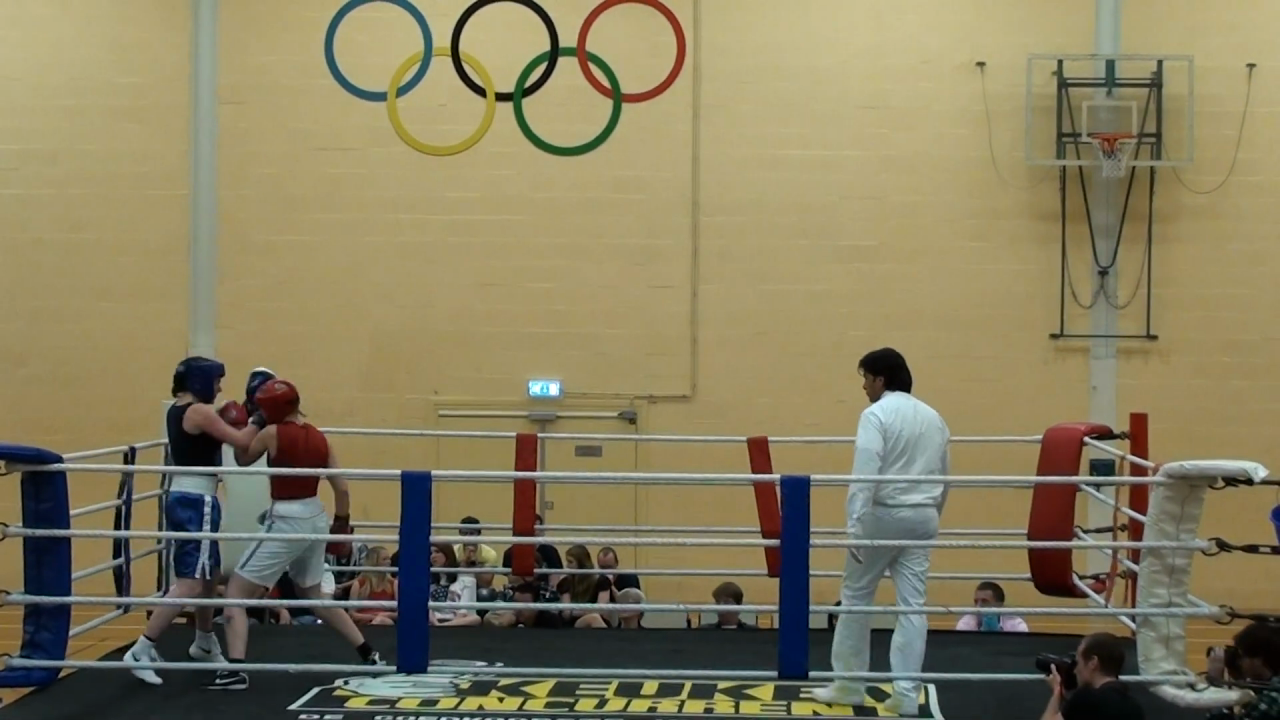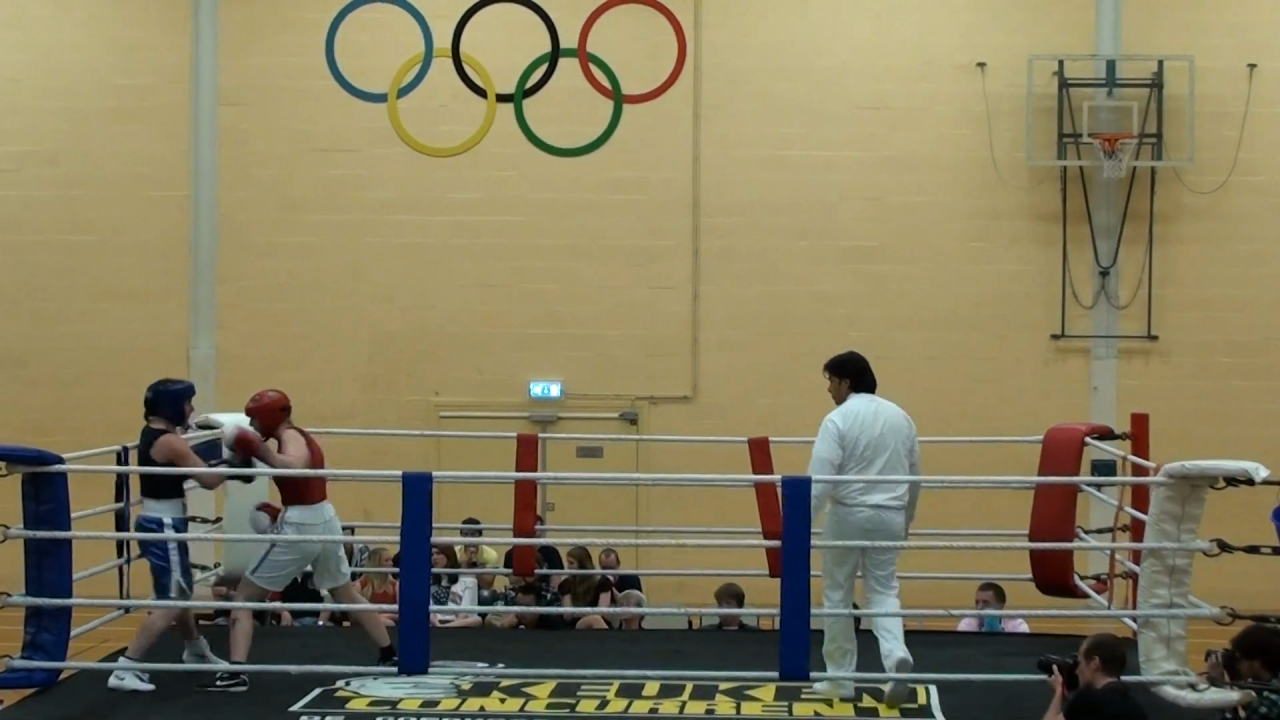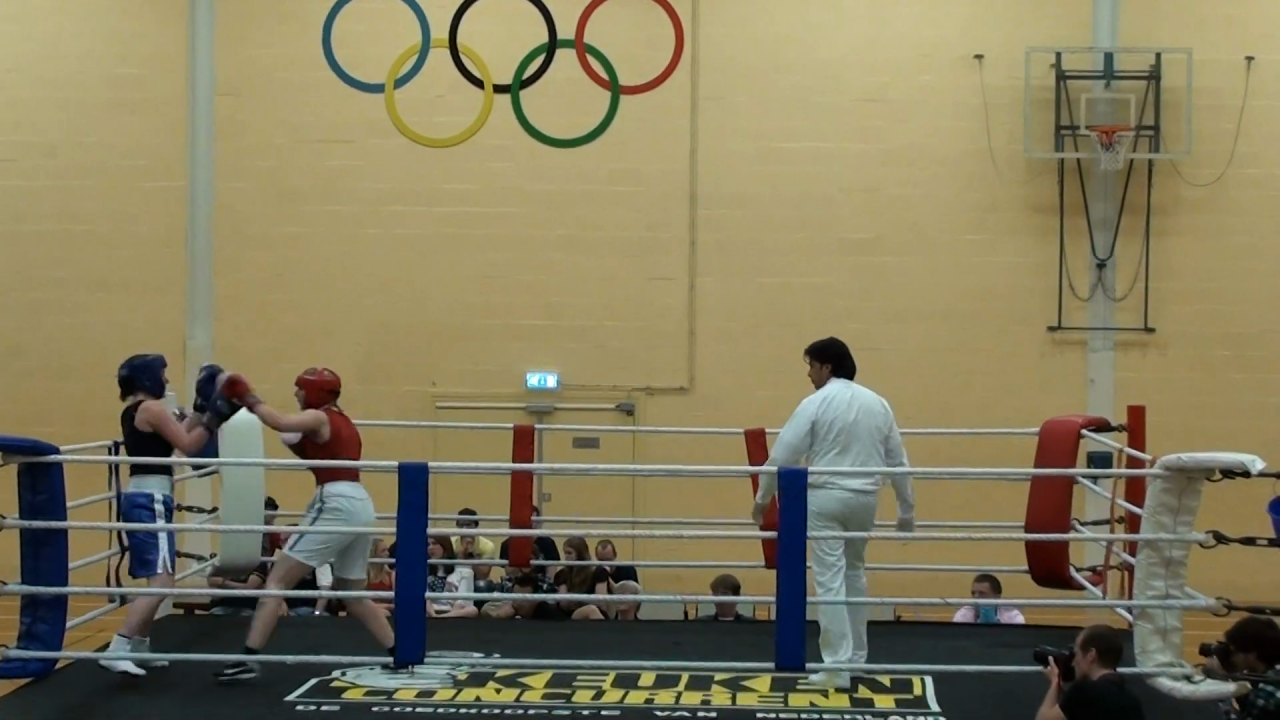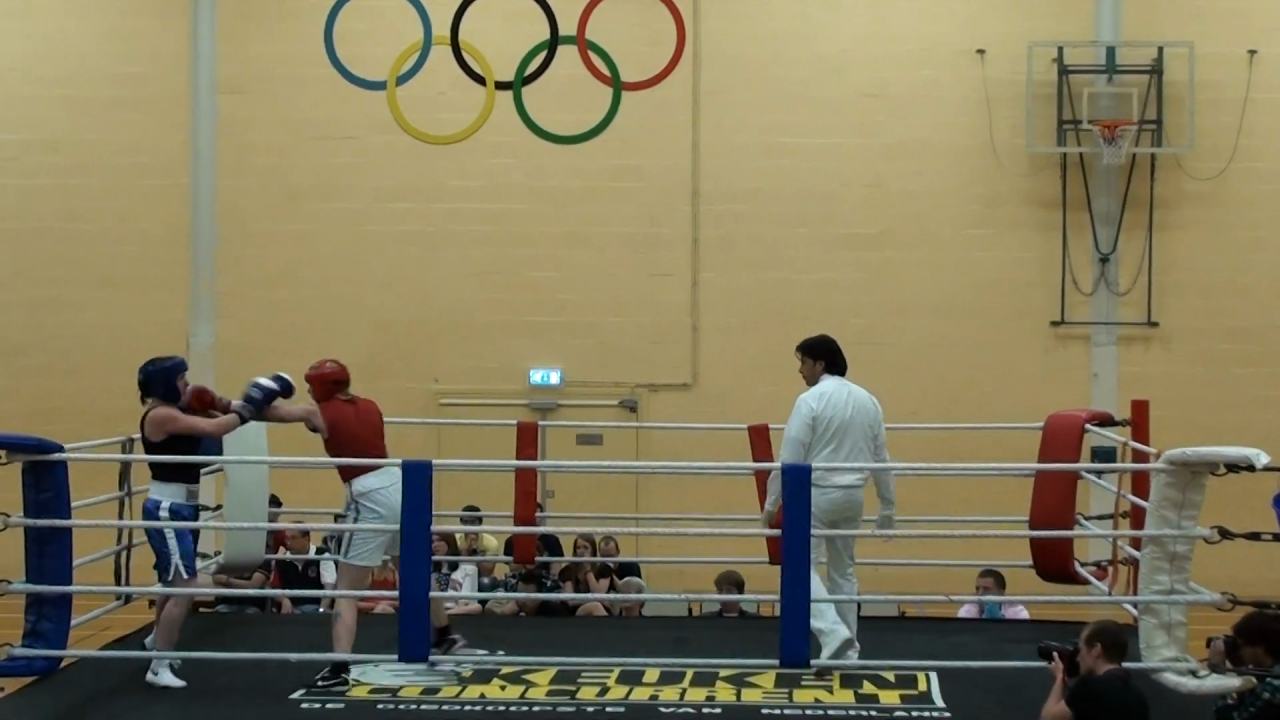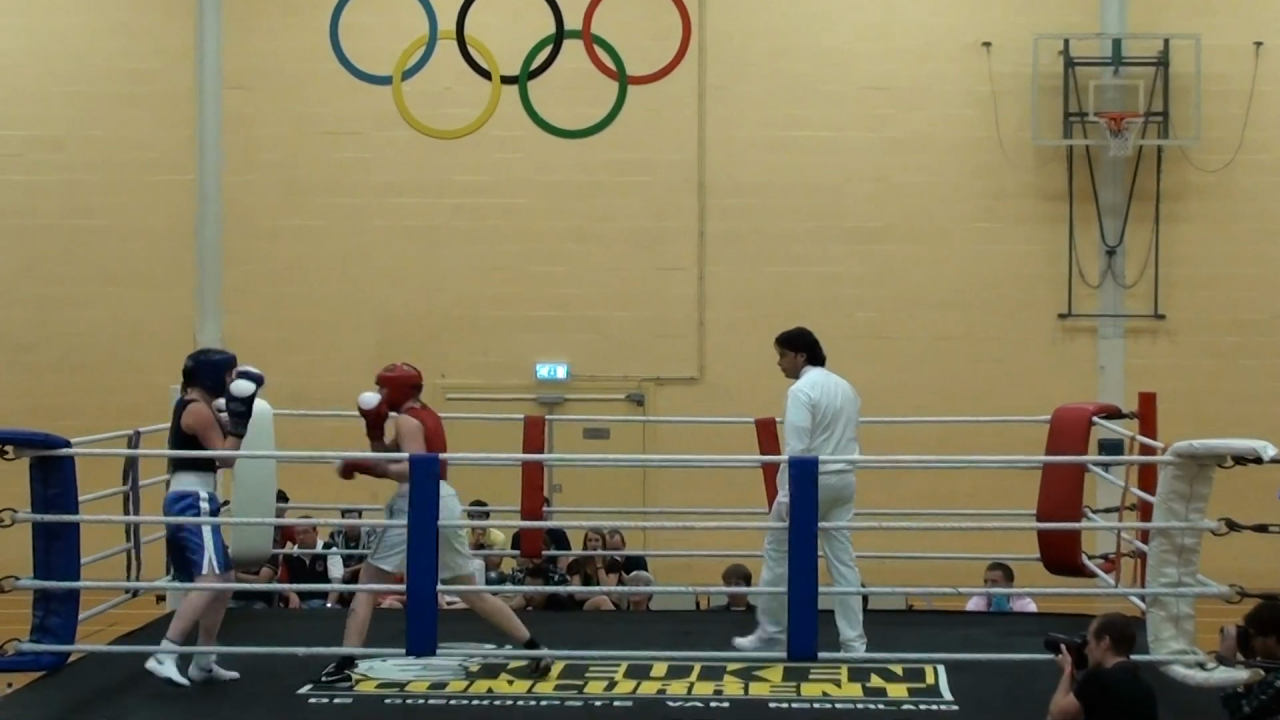
dt=0.3s
person 1, frame 1
left shoulder: (877, 414)
right shoulder: (933, 418)
left elbow: (864, 475)
right elbow: (943, 478)
left wrist: (854, 527)
left hip: (885, 515)
right hip: (923, 518)
left knee: (855, 595)
right knee: (912, 605)
left ankle: (848, 684)
right ankle: (907, 693)
person 1, frame 2
left shoulder: (838, 420)
right shoulder: (900, 417)
left elbow: (819, 479)
right elbow: (914, 477)
right wrist: (905, 520)
left hip: (848, 516)
right hip: (889, 516)
left knee: (838, 595)
right knee: (884, 593)
left ankle: (840, 679)
right ankle: (897, 656)
person 1, frame 3
left shoulder: (814, 404)
right shoulder: (877, 403)
left elbow: (783, 457)
right elbow: (898, 461)
left wrist: (762, 498)
right wrist: (907, 508)
left hip: (824, 499)
right hip: (863, 499)
left knee: (830, 581)
right knee: (854, 576)
left ankle: (838, 668)
right ankle: (856, 656)
person 1, frame 4
left shoulder: (810, 400)
right shoulder: (868, 401)
left elbow: (790, 458)
right elbow: (881, 459)
left wrist: (772, 502)
right wrist: (887, 508)
left hip: (815, 495)
right hip: (852, 496)
right knee: (843, 571)
left ankle: (834, 636)
right ankle: (847, 648)
person 1, frame 5
left shoulder: (801, 390)
right shoulder: (845, 388)
left elbow: (796, 449)
left wrist: (784, 497)
right hip: (843, 481)
left knee: (778, 556)
right knee: (842, 561)
left ankle: (770, 633)
right ankle: (855, 644)
person 2, frame 1
left shoulder: (176, 410)
right shoulder: (200, 411)
right elbow: (243, 442)
left wrist: (234, 417)
right wrist: (261, 415)
left hip: (182, 498)
right hip: (193, 502)
left knee: (208, 578)
right knee: (190, 584)
left ankle: (205, 646)
right ankle: (141, 652)
person 2, frame 2
left shoulder: (152, 432)
right shoulder: (169, 440)
right elbow: (208, 480)
left hip: (159, 522)
right hip: (162, 526)
left knee: (182, 592)
right knee: (171, 603)
left ankle: (197, 651)
right ankle: (124, 669)
person 2, frame 3
left shoulder: (141, 410)
right shoulder: (151, 409)
left elbow: (181, 432)
right elbow: (188, 445)
left wrist: (204, 411)
right wrist: (210, 419)
left hip: (149, 503)
right hip: (145, 504)
left knee: (159, 579)
right knee: (159, 581)
left ankle: (137, 646)
right ankle: (117, 650)
person 2, frame 4
left shoulder: (177, 414)
right shoulder: (160, 416)
left elbow: (213, 422)
right elbow: (214, 428)
right wrist: (251, 407)
left hip: (182, 509)
right hip: (167, 510)
left knee: (177, 584)
right knee: (183, 587)
left ankle: (157, 640)
right ankle: (158, 666)
person 2, frame 5
left shoulder: (190, 406)
right shoulder: (198, 409)
left elbow: (217, 442)
right elbow: (226, 457)
left wrist: (233, 414)
right wrist: (238, 416)
left hip: (190, 502)
right hip: (192, 504)
left knee: (222, 582)
right knee: (207, 582)
left ankle: (203, 661)
right ankle: (165, 654)
person 3, frame 1
left shoulder: (274, 433)
right shoulder: (319, 438)
left elbow: (242, 460)
right elbow: (342, 488)
right wrist: (342, 521)
left hip: (287, 524)
right hip: (313, 522)
left knee: (234, 594)
right knee: (312, 597)
left ankle: (235, 670)
right ankle: (367, 653)
person 3, frame 2
left shoulder: (290, 437)
right shoulder: (298, 439)
left elbow: (295, 466)
left wrist: (261, 451)
left hip: (299, 529)
right hip: (326, 524)
left knee: (243, 598)
right knee: (348, 596)
left ankle: (236, 672)
right ankle: (390, 655)
person 3, frame 3
left shoulder: (318, 418)
right shoulder: (347, 425)
left elbow: (277, 420)
left wrist: (245, 397)
right wrist: (299, 446)
left hip: (336, 508)
right hip: (361, 506)
left knee: (276, 580)
right knee: (354, 596)
left ankle: (248, 658)
right ankle: (399, 656)
person 3, frame 4
left shoulder: (316, 411)
right shoulder: (369, 407)
left elbow: (266, 413)
left hip: (370, 500)
right hip: (397, 489)
left knee: (345, 590)
left ankle: (339, 669)
right ankle: (445, 636)
person 3, frame 5
left shoulder: (406, 419)
right shoulder: (426, 416)
left elbow: (412, 470)
right elbow: (398, 459)
left wrist: (367, 465)
right wrist: (376, 431)
right hip: (446, 504)
left knee: (368, 587)
right knee: (473, 593)
left ankle: (344, 666)
right ankle: (535, 652)
